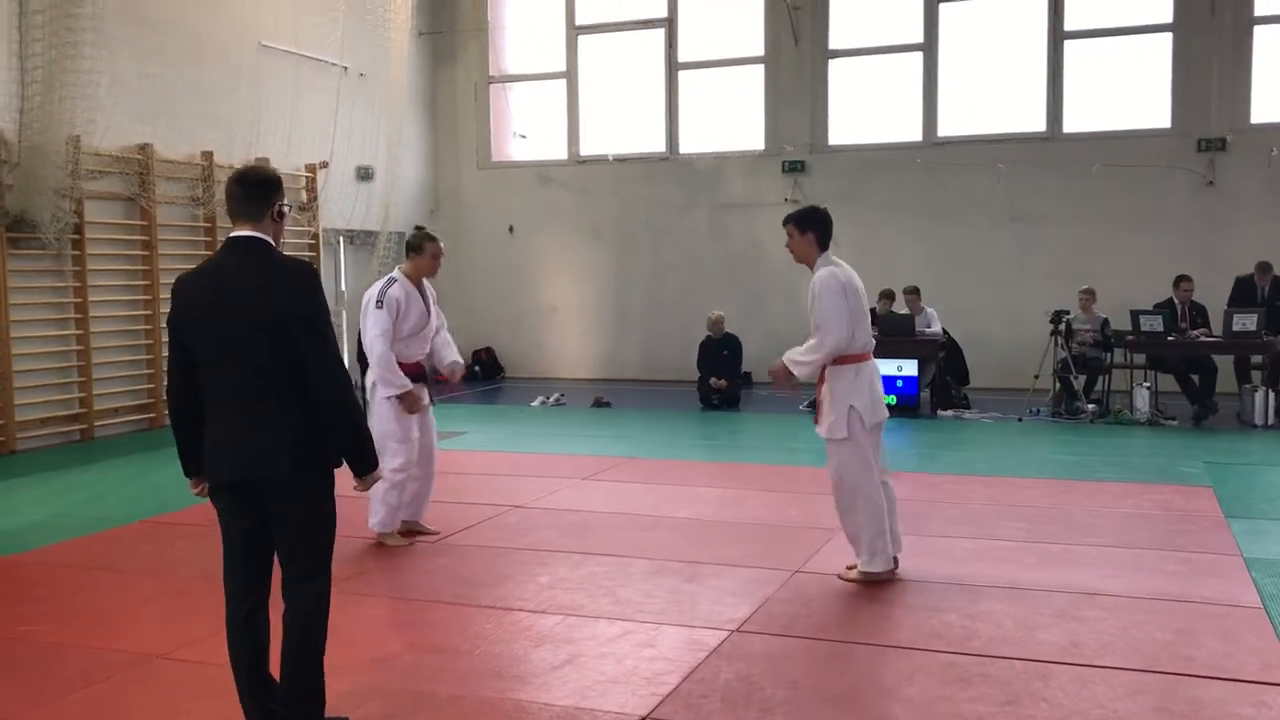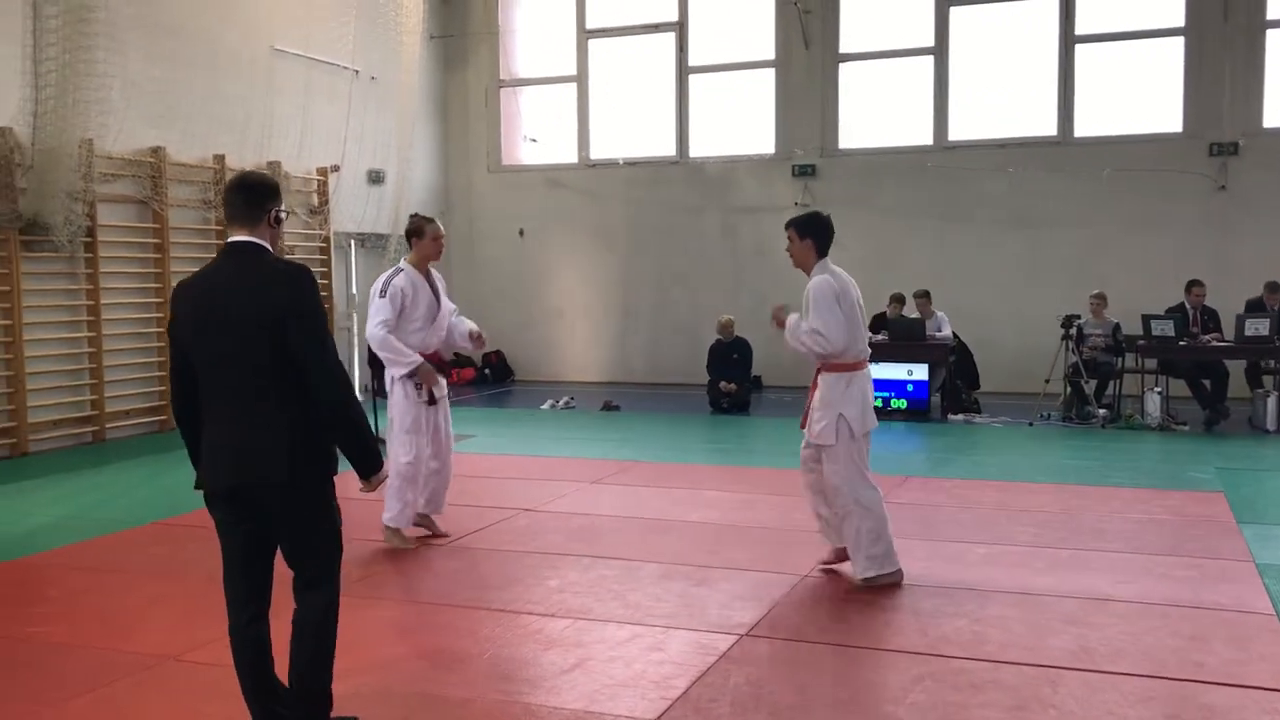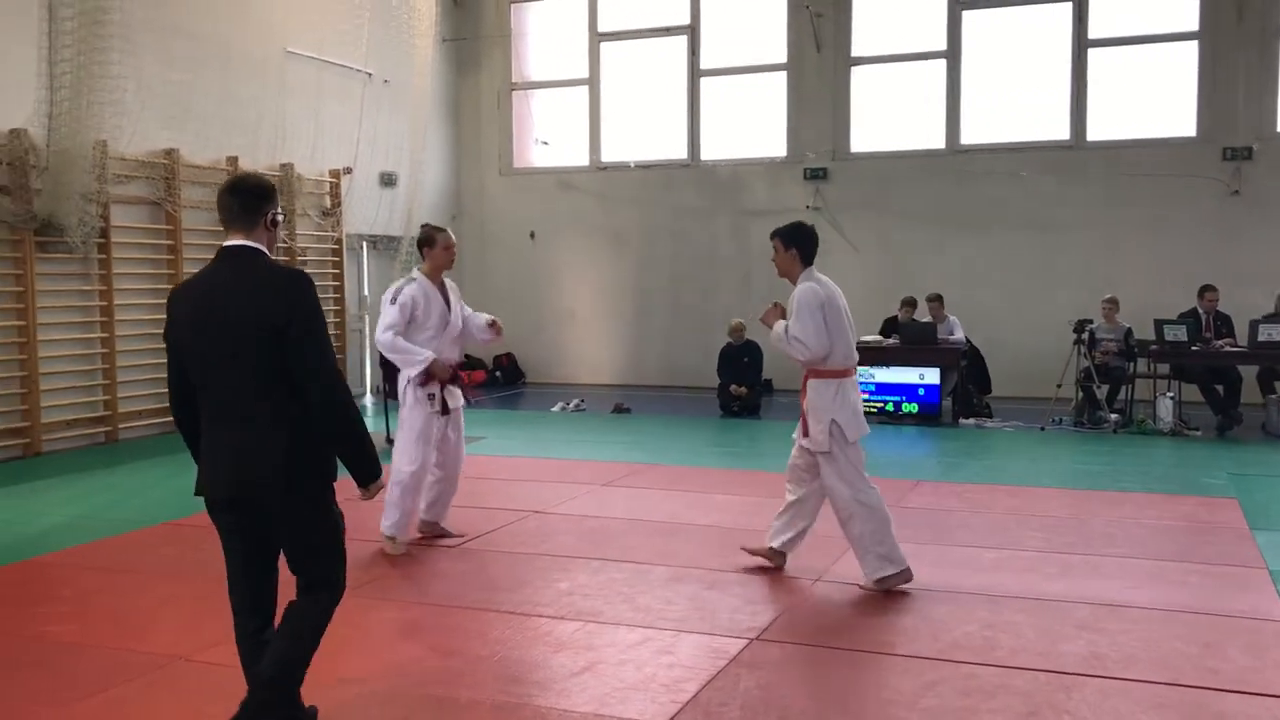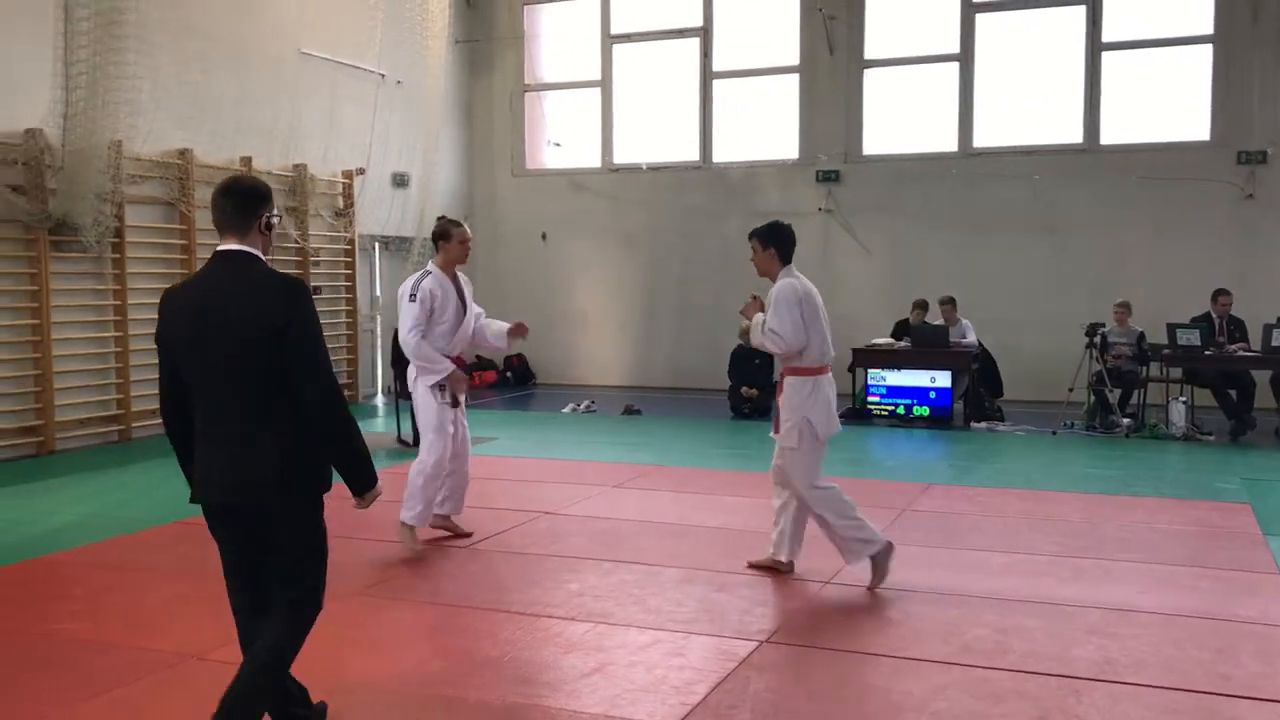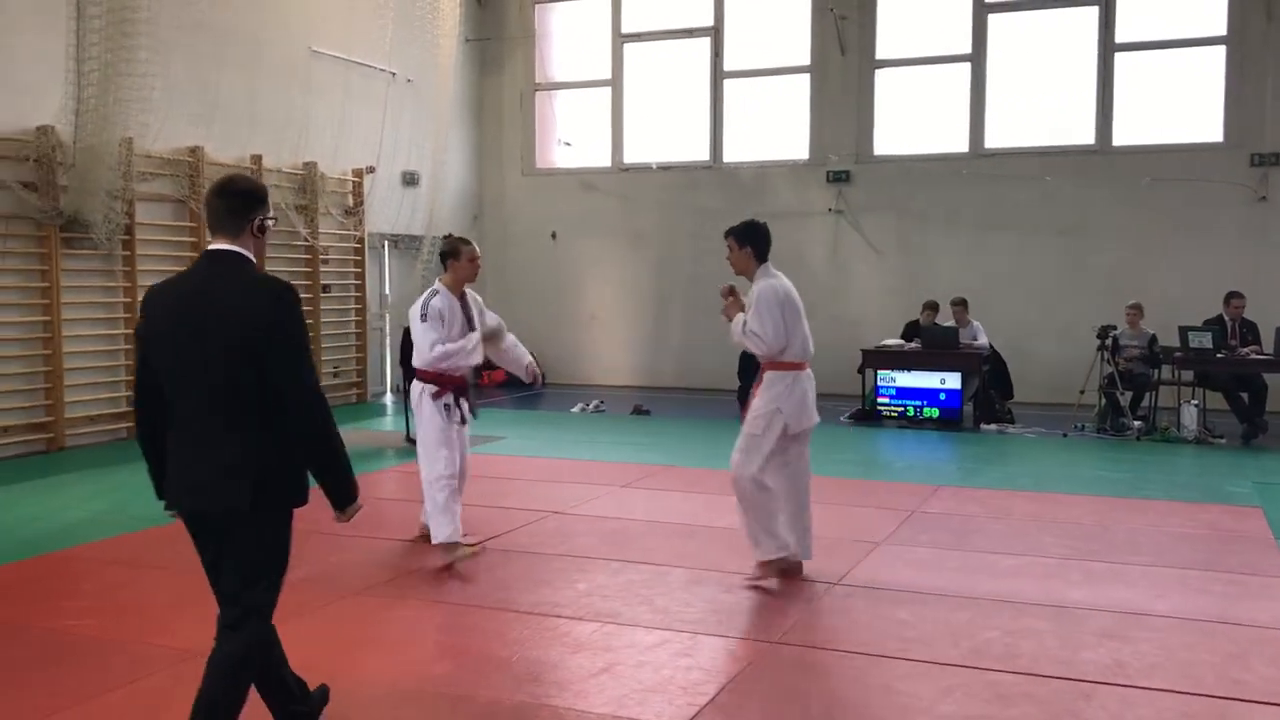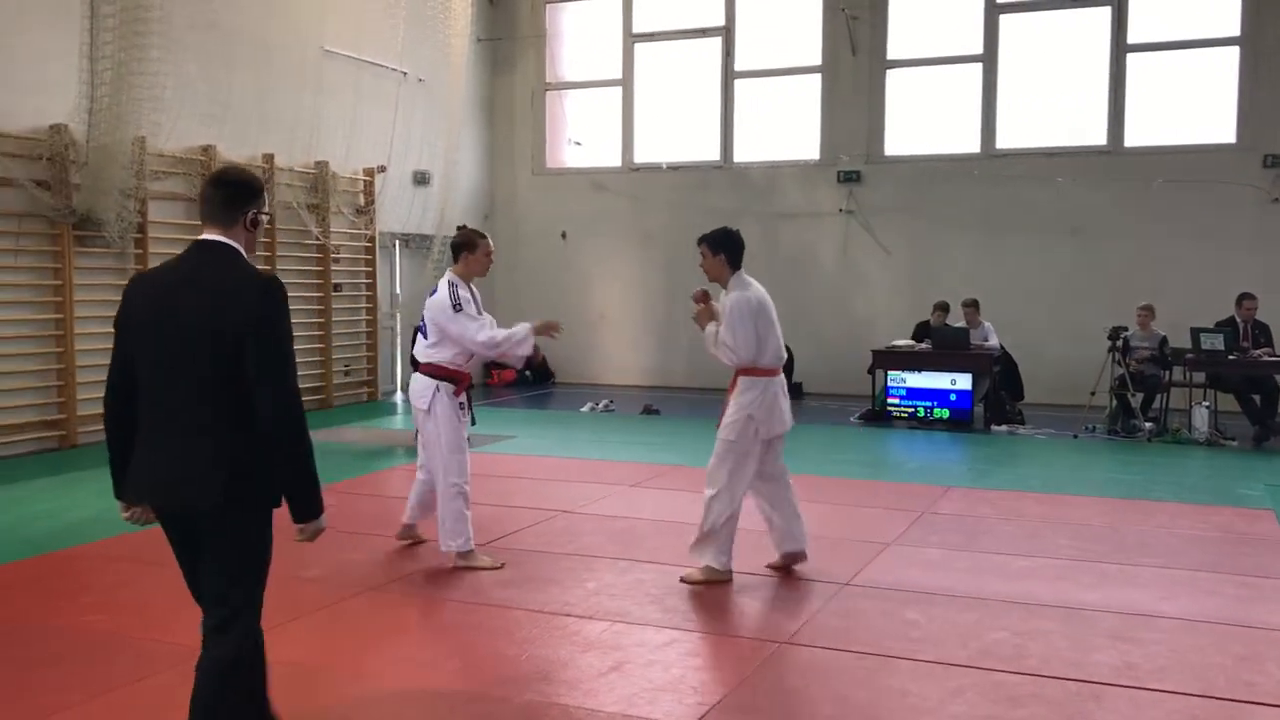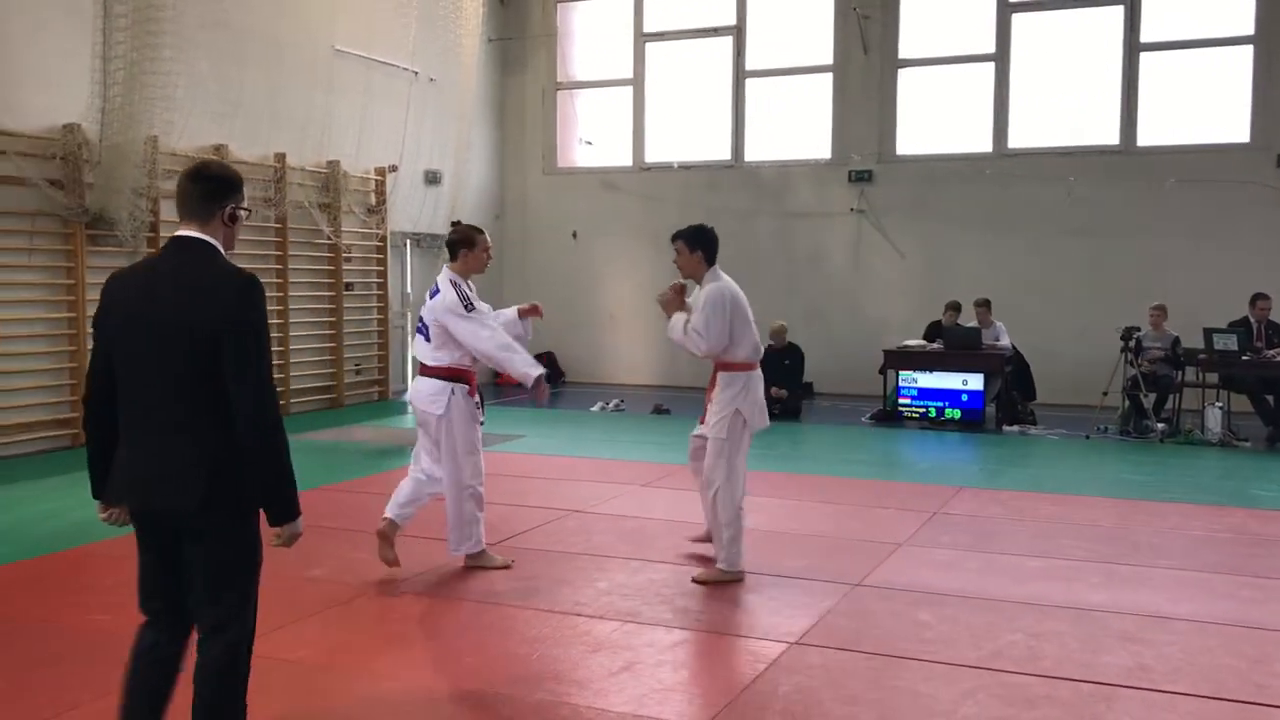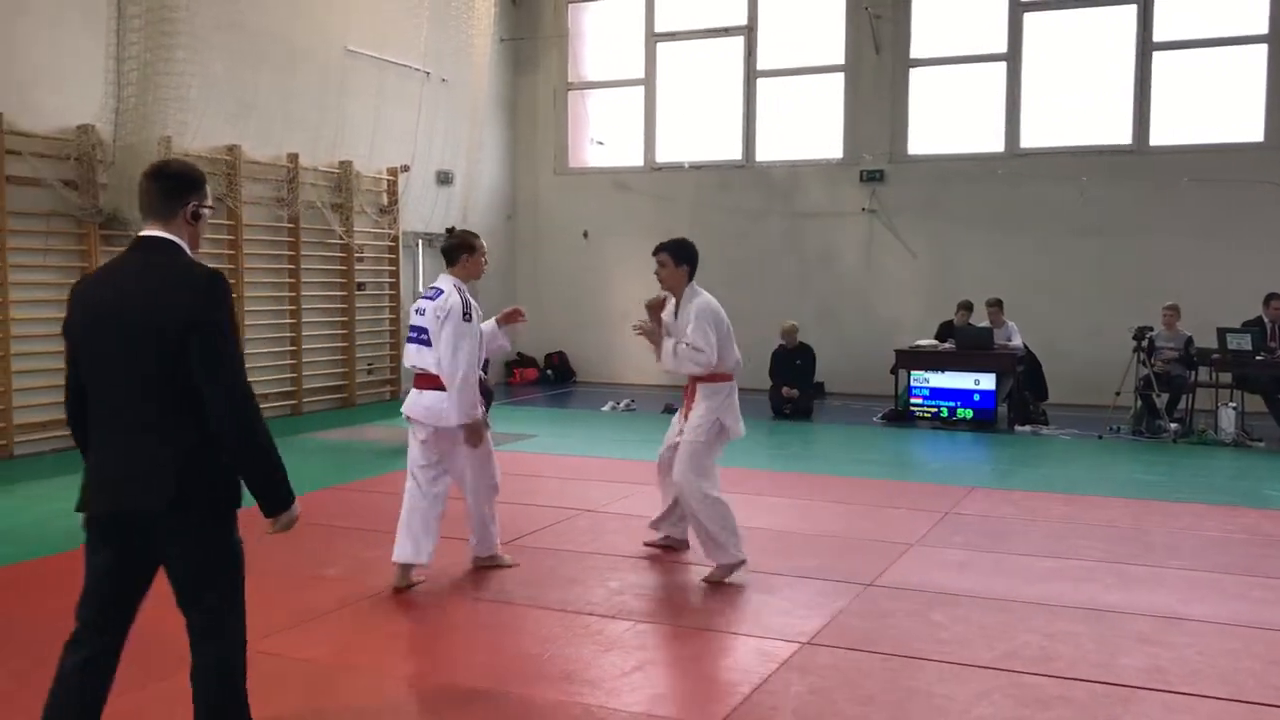
dt=0.2s
person 1, frame 1
left shoulder: (190, 286)
right shoulder: (294, 277)
left elbow: (180, 390)
right elbow: (329, 378)
left wrist: (194, 462)
right wrist: (362, 456)
left hip: (226, 462)
right hip: (294, 460)
left knee: (244, 593)
right knee: (305, 588)
person 1, frame 2
left shoulder: (189, 292)
right shoulder: (290, 281)
left elbow: (183, 395)
right elbow: (328, 381)
right wrist: (367, 458)
left hip: (223, 468)
right hip: (292, 464)
left knee: (245, 599)
right knee: (317, 584)
person 1, frame 3
left shoulder: (185, 297)
right shoulder: (288, 286)
left elbow: (182, 399)
right elbow: (326, 388)
right wrist: (365, 466)
left hip: (223, 474)
right hip: (291, 469)
left knee: (251, 602)
right knee: (321, 585)
person 1, frame 4
left shoulder: (176, 301)
right shoulder: (284, 293)
left elbow: (172, 406)
right elbow: (322, 396)
right wrist: (361, 475)
left hip: (218, 480)
right hip: (284, 477)
left knee: (256, 608)
right knee: (295, 605)
person 1, frame 5
left shoulder: (160, 299)
right shoulder: (271, 297)
left elbow: (146, 406)
right elbow: (305, 406)
left wrist: (167, 480)
right wrist: (342, 488)
left hip: (193, 485)
right hip: (257, 486)
left knee: (244, 608)
right knee: (243, 621)
person 1, frame 6
left shoulder: (144, 288)
right shoulder: (258, 291)
left elbow: (119, 398)
right elbow: (280, 409)
left wrist: (128, 482)
right wrist: (307, 502)
left hip: (166, 483)
right hip: (233, 486)
left knee: (223, 612)
right knee: (231, 624)
person 1, frame 7
left shoulder: (122, 286)
right shoulder: (235, 288)
left elbow: (98, 398)
right elbow: (257, 409)
left wrist: (107, 483)
right wrist: (283, 505)
left hip: (145, 487)
right hip: (218, 489)
left knee: (163, 618)
right knee: (224, 628)
person 1, frame 8
left shoulder: (90, 289)
right shoulder: (200, 286)
left elbow: (76, 400)
right elbow: (231, 404)
right wrist: (277, 495)
left hip: (112, 491)
right hip: (190, 491)
left knee: (96, 634)
right knee: (215, 632)
person 2, frame 1
left shoulder: (826, 278)
right shoulder: (838, 272)
left elbow: (831, 338)
left wrist: (791, 363)
right wrist: (799, 362)
left hip: (848, 382)
right hip: (854, 376)
left knee: (855, 476)
right knee: (866, 472)
left ankle: (877, 563)
right ankle: (881, 551)
person 2, frame 2
left shoulder: (821, 284)
right shoulder: (834, 278)
left elbow: (828, 341)
left wrist: (790, 324)
right wrist: (796, 320)
left hip: (839, 389)
right hip: (840, 385)
left knee: (849, 483)
right knee: (816, 466)
left ankle: (880, 566)
right ankle: (843, 543)
person 2, frame 3
left shoulder: (808, 292)
right shoulder: (818, 286)
left elbow: (809, 348)
left wrist: (778, 325)
right wrist: (785, 322)
left hip: (829, 397)
right hip: (827, 391)
left knee: (849, 486)
right knee: (802, 474)
left ankle: (890, 566)
right ankle: (778, 547)
person 2, frame 4
left shoulder: (785, 289)
right shoulder: (797, 285)
left elbow: (786, 343)
left wrist: (758, 318)
right wrist: (764, 316)
left hip: (803, 391)
right hip: (807, 387)
left knee: (807, 484)
right knee: (786, 475)
left ankle: (872, 546)
right ankle: (783, 554)
person 2, frame 5
left shoulder: (765, 289)
right shoulder: (773, 283)
left elbow: (764, 343)
left wrist: (736, 317)
right wrist: (741, 308)
left hip: (780, 386)
right hip: (792, 382)
left knee: (746, 470)
right knee: (791, 473)
left ankle: (773, 552)
right ankle: (791, 555)
person 2, frame 6
left shoulder: (740, 298)
right shoulder: (744, 290)
left elbow: (736, 353)
left wrist: (707, 325)
right wrist: (713, 314)
left hip: (752, 392)
right hip: (764, 388)
left knee: (723, 478)
right knee: (767, 472)
left ankle: (715, 563)
right ankle: (792, 545)
person 2, frame 7
left shoulder: (717, 292)
right shoulder: (709, 288)
left elbow: (700, 343)
right elbow: (703, 334)
left wrist: (674, 314)
right wrist: (682, 307)
left hip: (734, 386)
right hip: (729, 384)
left knee: (721, 475)
right knee: (704, 454)
left ankle: (729, 564)
right ankle: (719, 529)
person 2, frame 8
left shoulder: (701, 307)
right shoulder: (675, 304)
left elbow: (700, 360)
right elbow: (666, 354)
left wrist: (663, 339)
right wrist: (655, 322)
left hip: (714, 397)
right hip: (697, 395)
left knee: (691, 479)
right knee: (668, 465)
left ankle: (729, 554)
right ankle: (672, 533)
person 3, frame 1
left shoulder: (426, 290)
right shoulder: (387, 292)
left elbow: (438, 332)
right elbow: (377, 348)
left wrist: (452, 363)
right wrist: (404, 390)
left hip: (415, 381)
right hip: (390, 385)
left knee: (424, 455)
right knee: (400, 457)
left ankle: (409, 519)
right ankle: (384, 526)
person 3, frame 2
left shoulder: (435, 279)
right shoulder: (394, 282)
left elbow: (448, 318)
right elbow: (377, 333)
left wrist: (470, 332)
right wrist: (415, 364)
left hip: (432, 375)
right hip: (408, 378)
left knee: (440, 450)
right knee: (409, 453)
left ankle: (423, 513)
right ankle: (393, 523)
person 3, frame 3
left shoulder: (449, 288)
right shoulder: (405, 292)
left elbow: (463, 324)
right elbow: (385, 338)
left wrist: (487, 325)
right wrist: (428, 362)
left hip: (448, 385)
right hip: (420, 386)
left knee: (450, 459)
right knee: (413, 461)
left ankle: (429, 521)
right ankle: (392, 531)
person 3, frame 4
left shoulder: (461, 282)
right shoulder: (421, 286)
left elbow: (475, 325)
right elbow: (410, 340)
left wrist: (507, 332)
right wrist: (448, 370)
left hip: (451, 378)
right hip: (429, 377)
left knee: (458, 453)
right knee: (435, 453)
left ankle: (442, 514)
right ankle: (410, 521)
person 3, frame 5
left shoulder: (472, 299)
right shoulder: (430, 305)
left elbow: (497, 338)
right elbow: (431, 355)
left wrist: (526, 364)
right wrist: (476, 341)
left hip: (453, 393)
right hip: (432, 395)
left knee: (457, 465)
right knee: (442, 466)
left ankle: (432, 525)
right ankle: (450, 543)
person 3, frame 6
left shoulder: (463, 290)
right shoulder: (449, 296)
left elbow: (483, 333)
right elbow: (482, 340)
left wrist: (524, 336)
right wrist: (531, 334)
left hip: (438, 387)
right hip: (438, 390)
left knee: (434, 464)
right knee: (452, 472)
left ankle: (410, 522)
right ankle: (462, 550)
person 3, frame 7
left shoulder: (451, 287)
right shoulder: (455, 296)
left elbow: (486, 324)
right elbow: (489, 342)
left wrist: (521, 315)
right wrist: (534, 375)
left hip: (427, 386)
right hip: (448, 393)
left knee: (429, 466)
right knee: (465, 476)
left ankle: (392, 523)
right ankle: (473, 551)
person 3, frame 8
left shoulder: (430, 296)
right shoulder: (459, 300)
right elbow: (458, 366)
left wrist: (498, 324)
right wrist: (472, 417)
left hip: (419, 400)
right hip: (449, 404)
left knee: (423, 485)
right knee: (481, 482)
left ankle: (405, 567)
right ankle: (485, 553)
